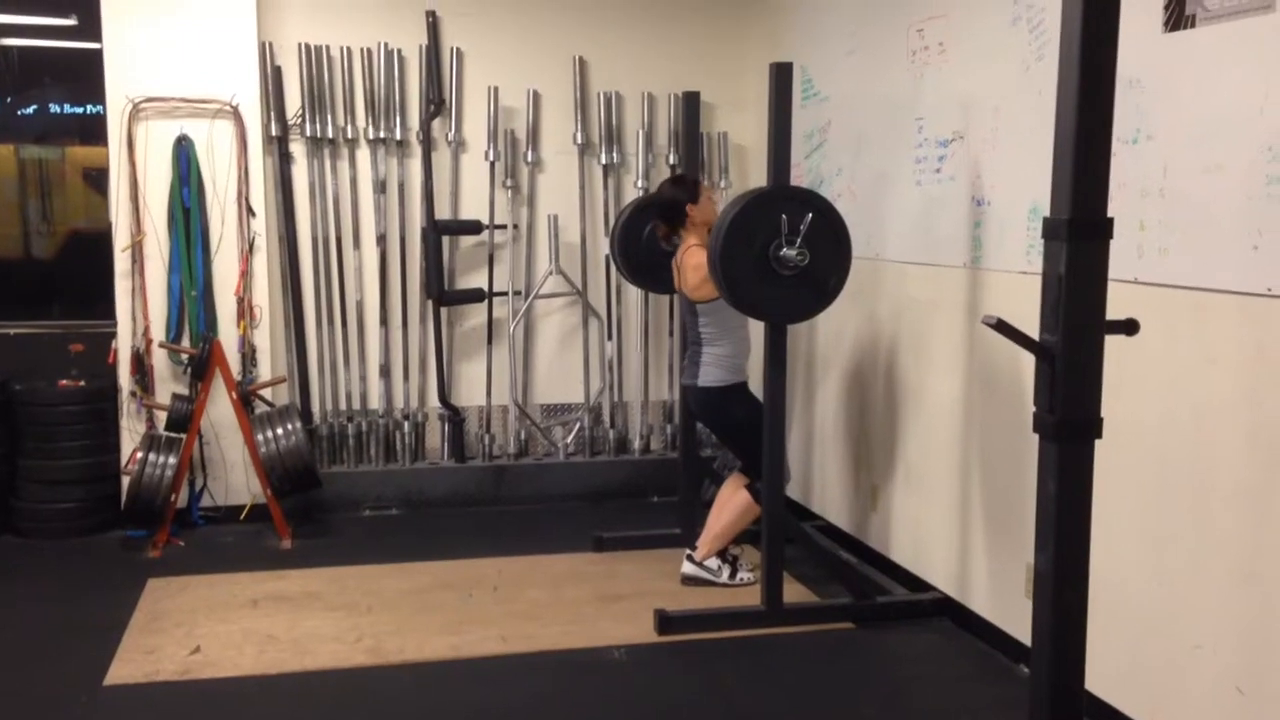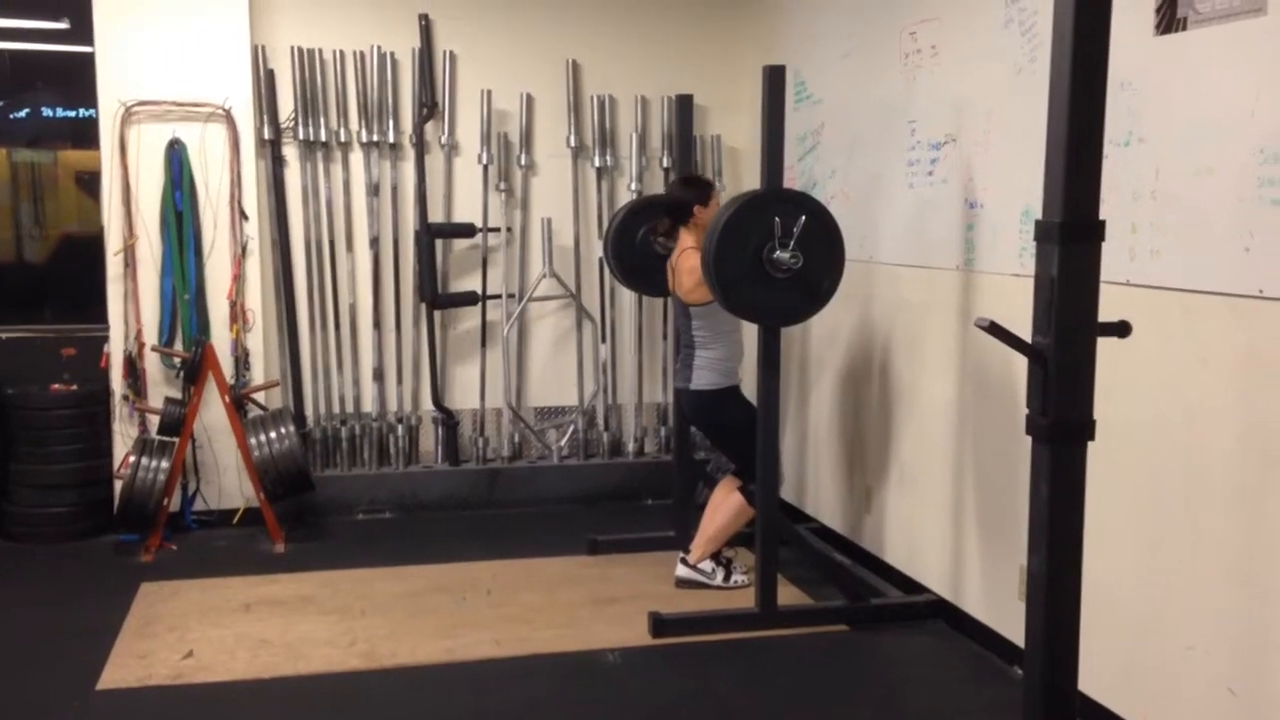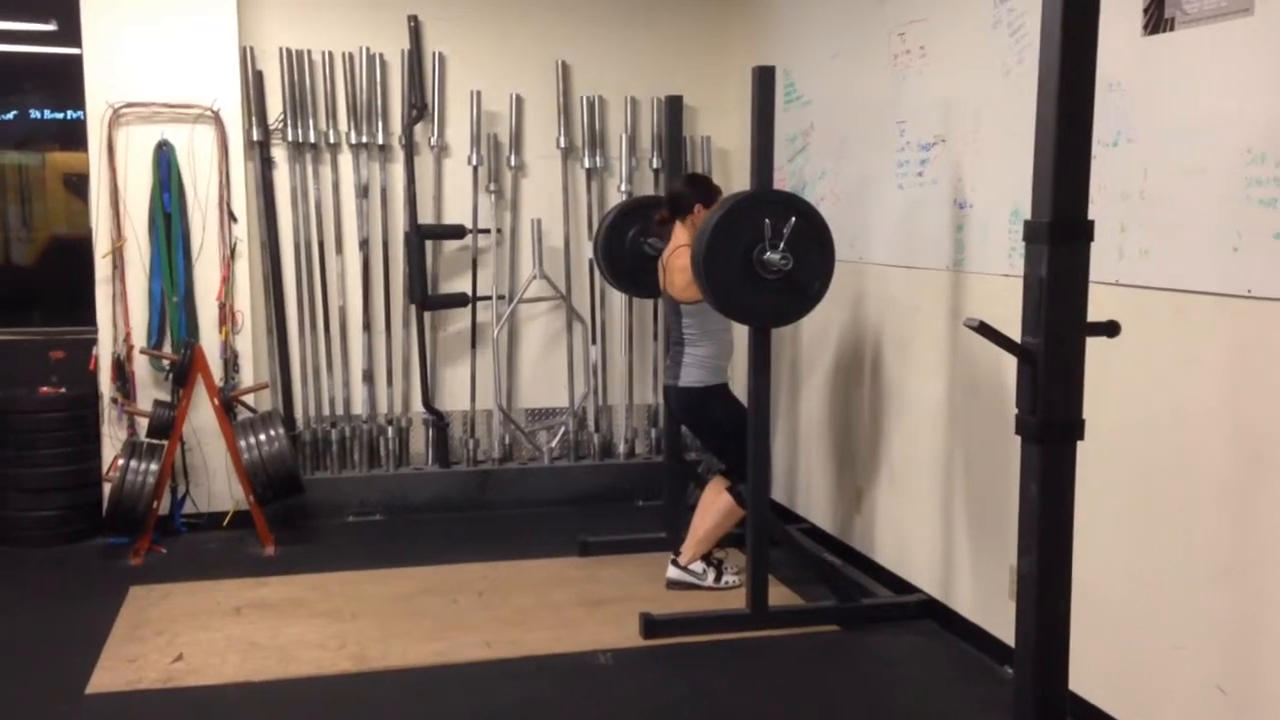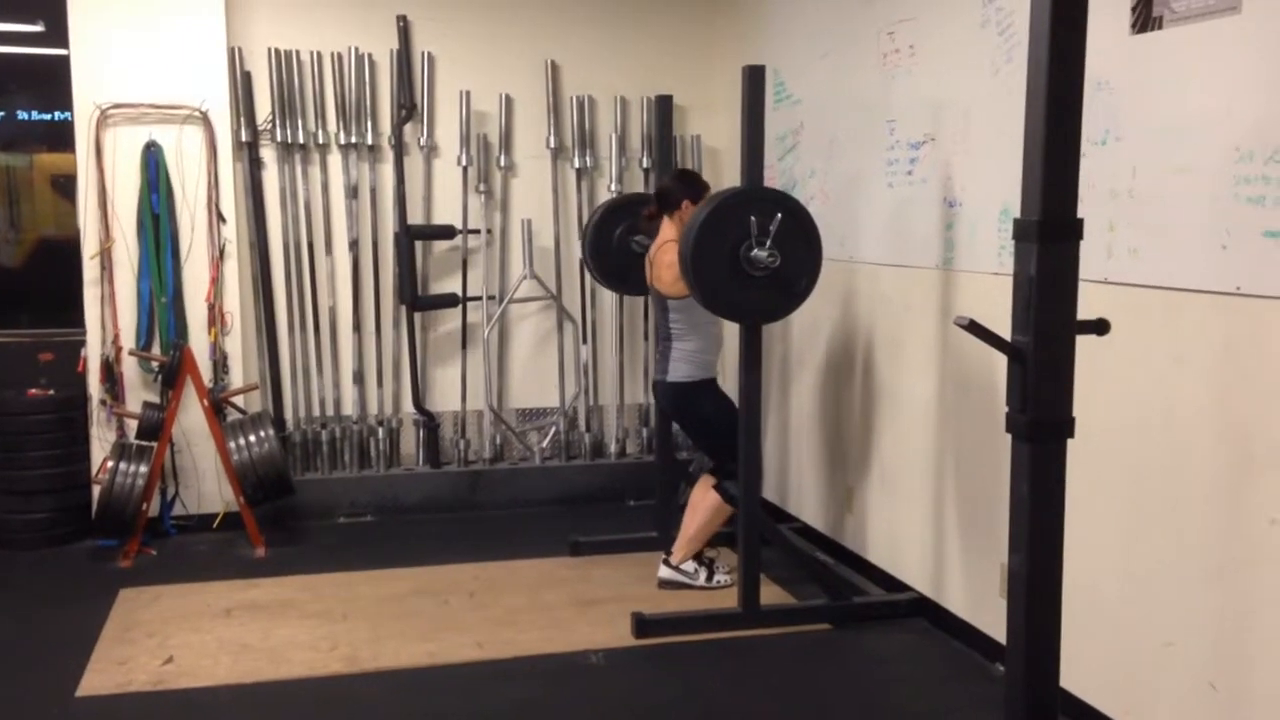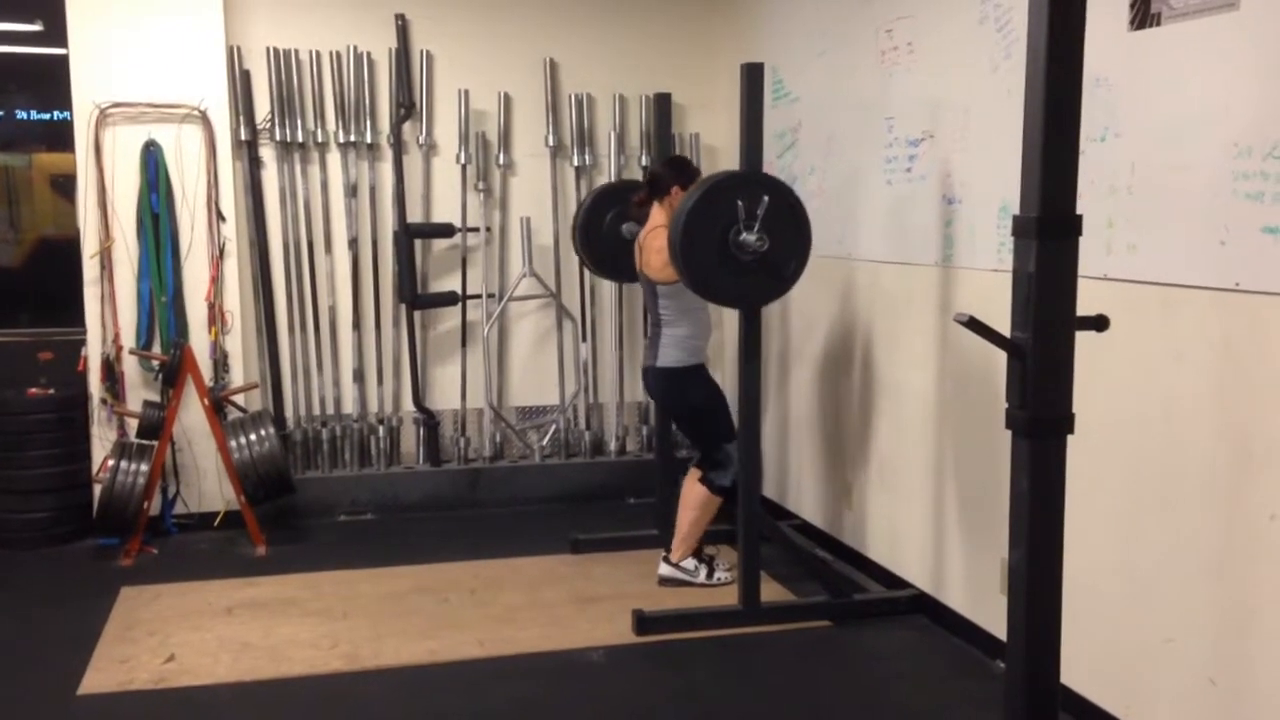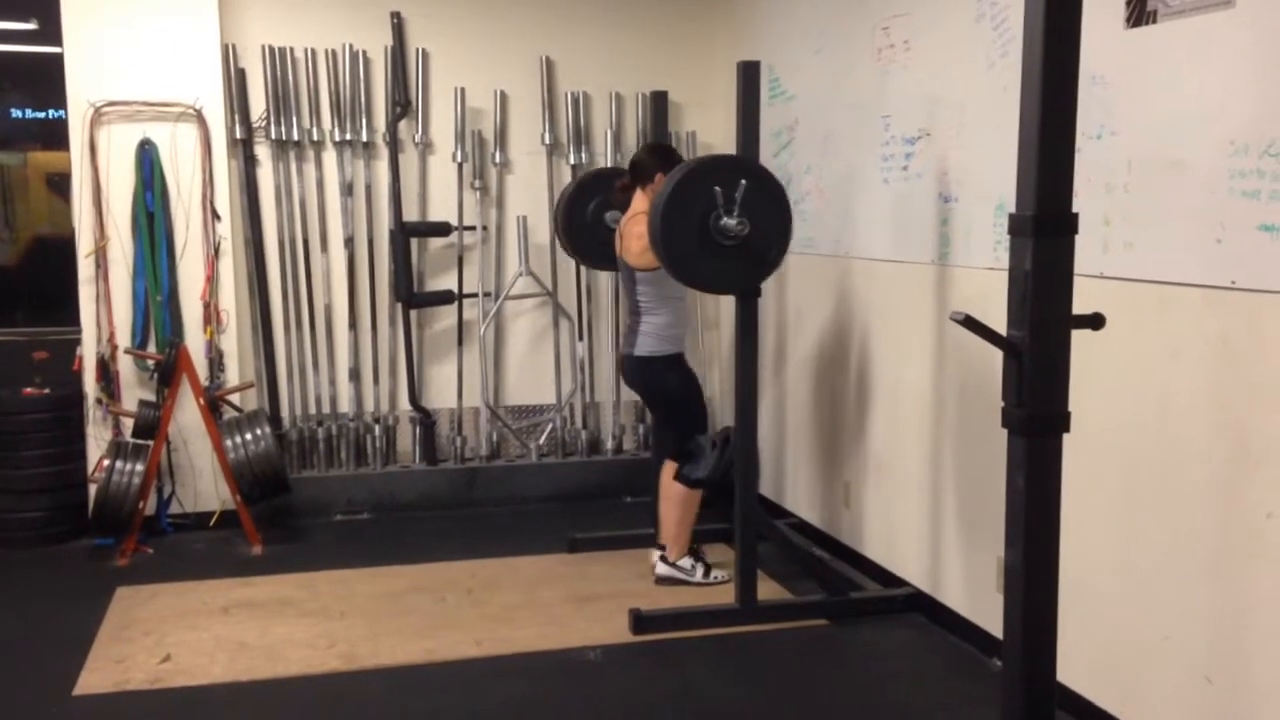
dt=0.2s
person 1, frame 1
left shoulder: (686, 255)
right shoulder: (701, 261)
left hip: (705, 382)
right hip: (718, 386)
left knee: (755, 465)
left ankle: (709, 546)
right ankle: (703, 558)
person 1, frame 2
left shoulder: (681, 257)
right shoulder: (696, 264)
left hip: (697, 385)
right hip: (711, 390)
left knee: (747, 467)
left ankle: (704, 549)
right ankle: (697, 561)
person 1, frame 3
left shoulder: (673, 255)
right shoulder: (689, 262)
left hip: (686, 384)
right hip: (700, 389)
left knee: (737, 467)
right knee: (751, 475)
left ankle: (695, 550)
right ankle: (688, 562)
person 1, frame 4
left shoulder: (659, 251)
right shoulder: (676, 257)
left hip: (674, 379)
right hip: (689, 383)
left knee: (724, 464)
right knee: (738, 472)
left ankle: (686, 550)
right ankle: (679, 563)
person 1, frame 5
left shoulder: (648, 237)
right shoulder: (665, 243)
left hip: (664, 366)
right hip: (679, 369)
left knee: (709, 456)
right knee: (722, 461)
left ankle: (684, 549)
right ankle: (679, 561)
person 1, frame 6
left shoulder: (629, 224)
right shoulder: (646, 230)
left hip: (642, 355)
right hip: (658, 360)
left knee: (678, 448)
right knee: (692, 453)
left ankle: (668, 544)
right ankle: (676, 560)
